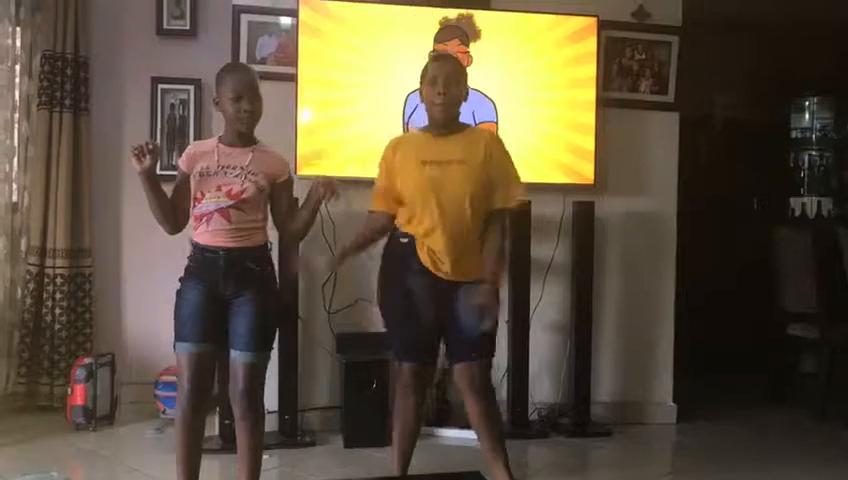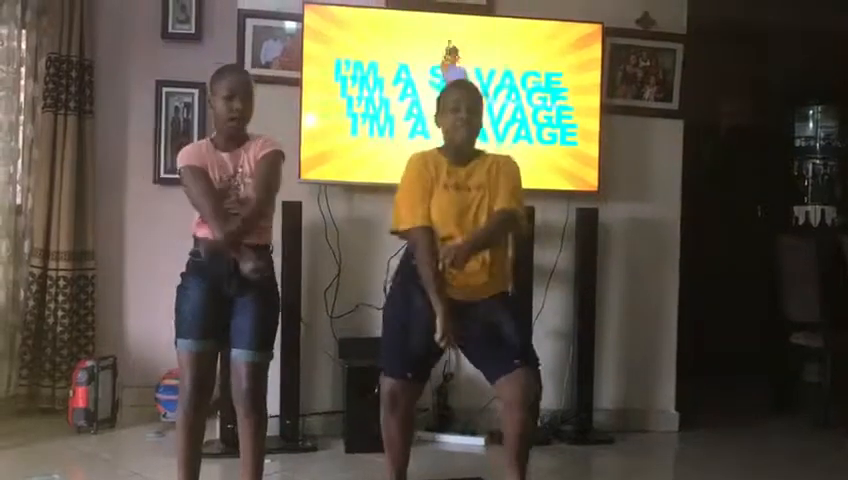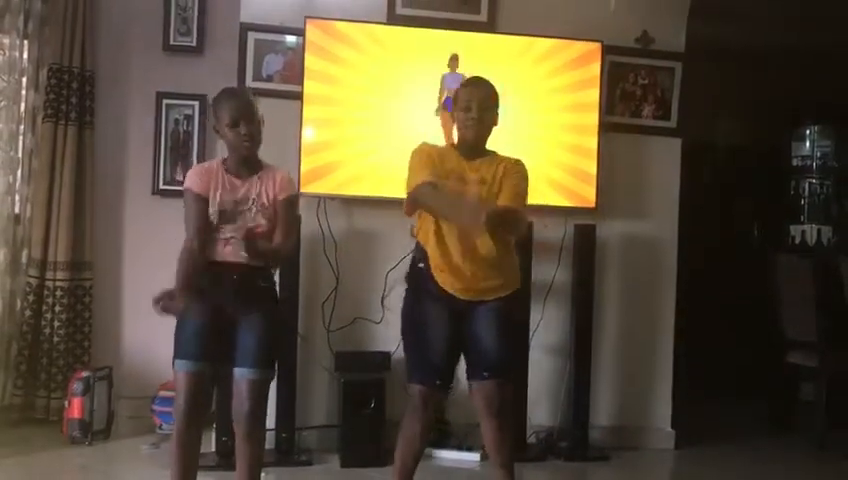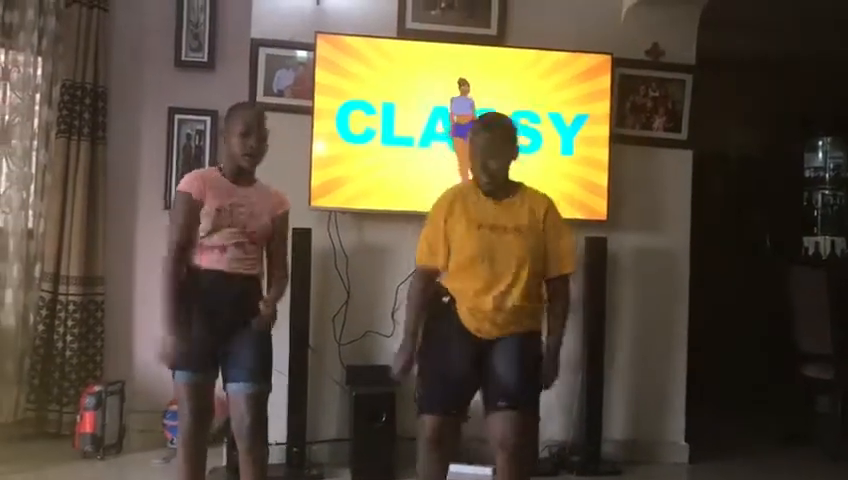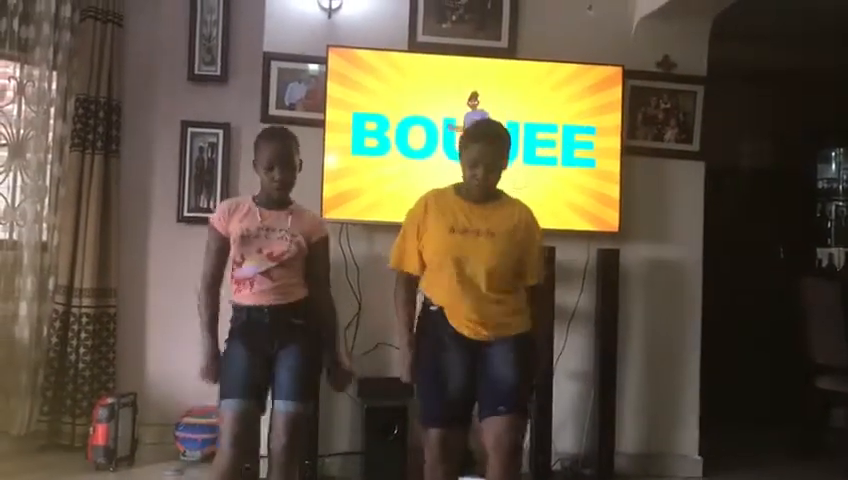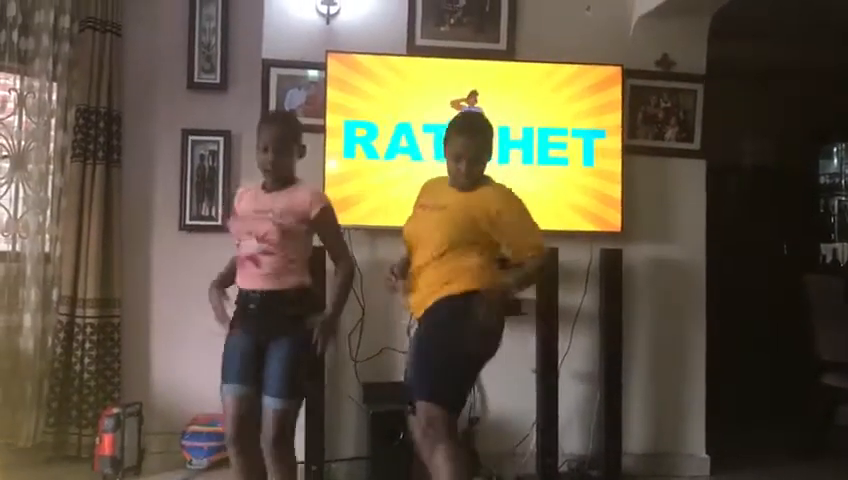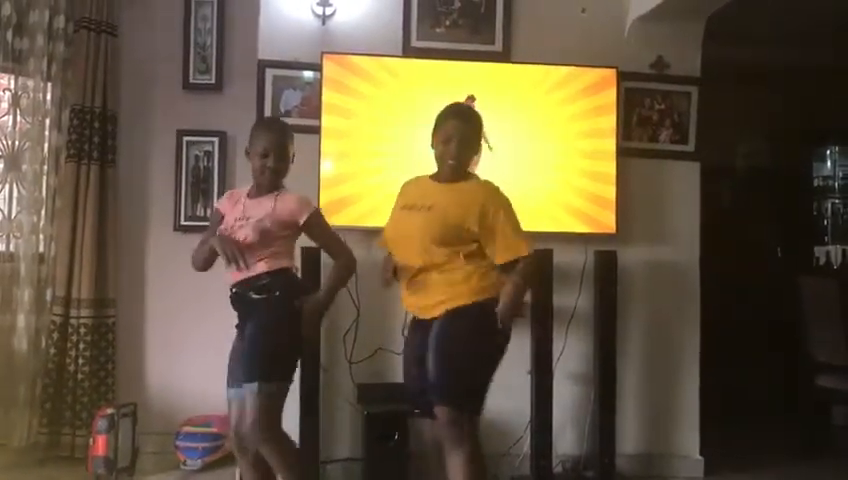
dt=0.7s
person 1, frame 1
left shoulder: (487, 144)
right shoulder: (400, 149)
left elbow: (499, 218)
right elbow: (383, 217)
left wrist: (491, 280)
right wrist: (340, 255)
left hip: (471, 277)
right hip: (412, 270)
left knee: (476, 376)
right knee: (412, 374)
person 1, frame 2
left shoulder: (502, 166)
right shoulder: (421, 165)
left elbow: (506, 221)
right elbow: (420, 240)
left wrist: (468, 246)
right wrist: (440, 308)
left hip: (487, 294)
right hip: (422, 289)
left knee: (525, 387)
right knee: (395, 391)
person 1, frame 3
left shoulder: (510, 169)
right shoulder: (428, 156)
left elbow: (508, 223)
right elbow: (427, 195)
left wrist: (486, 218)
right wrist: (461, 209)
left hip: (494, 296)
right hip: (436, 287)
left knee: (492, 400)
right knee: (423, 396)
person 1, frame 4
left shoulder: (540, 208)
right shoulder: (452, 202)
left elbow: (558, 283)
right elbow: (424, 275)
left wrist: (553, 349)
right wrist: (409, 341)
left hip: (515, 333)
right hip: (453, 325)
left knee: (510, 436)
right knee: (434, 429)
person 1, frame 5
left shoulder: (520, 218)
right shoulder: (429, 207)
left elbow: (531, 287)
right elbow: (405, 277)
left wrist: (530, 353)
right wrist: (406, 342)
left hip: (506, 338)
right hip: (445, 333)
left knee: (503, 440)
right knee: (440, 440)
person 1, frame 6
left shoulder: (498, 200)
right shoulder: (429, 189)
left elbow: (535, 258)
left wrist: (501, 290)
right wrist: (402, 266)
left hip: (465, 312)
right hip: (432, 315)
left knee: (433, 422)
right knee: (422, 427)
person 1, frame 7
left shoulder: (485, 195)
right shoulder: (409, 190)
left elbow: (521, 261)
right elbow: (395, 249)
left wrist: (509, 298)
right wrist: (389, 267)
left hip: (472, 314)
right hip: (427, 318)
left knee: (452, 422)
right knee: (443, 426)
person 2, frame 1
left shoulder: (274, 164)
right shoulder: (196, 154)
left elbow: (290, 232)
right elbow: (172, 222)
left wrist: (316, 199)
right wrist: (147, 173)
left hip: (252, 273)
right hip: (201, 271)
left knee: (246, 389)
right knee: (191, 387)
person 2, frame 2
left shoulder: (266, 149)
right shoulder: (194, 155)
left elbow: (261, 204)
right elbow: (210, 209)
left wrist: (226, 238)
right wrist: (240, 252)
left hip: (254, 270)
right hip: (204, 270)
left knee: (249, 389)
right knee: (193, 386)
person 2, frame 3
left shoulder: (280, 183)
right shoulder: (201, 176)
left elbow: (284, 249)
right elbow: (194, 244)
left wrist: (255, 247)
right wrist: (179, 289)
left hip: (256, 292)
right hip: (207, 289)
left knee: (250, 408)
right knee: (189, 402)
person 2, frame 4
left shoulder: (274, 201)
right shoulder: (198, 183)
left elbow: (278, 266)
right elbow: (175, 255)
left wrist: (271, 302)
right wrist: (171, 324)
left hip: (246, 306)
right hip: (196, 299)
left knee: (251, 421)
right knee: (193, 416)
person 2, frame 5
left shoulder: (310, 225)
right shoulder: (229, 213)
left elbow: (322, 294)
right elbow: (210, 284)
left wrist: (334, 359)
right wrist: (210, 348)
left hip: (296, 331)
right hip: (246, 329)
left knee: (286, 443)
right knee: (233, 446)
person 2, frame 6
left shoulder: (310, 199)
right shoulder: (245, 196)
left elbow: (344, 264)
left wrist: (331, 315)
right wrist: (218, 284)
left hip: (291, 317)
right hip: (247, 317)
left knee: (275, 437)
right knee: (238, 432)
person 2, frame 7
left shoulder: (294, 204)
right shoulder: (230, 201)
left elbow: (345, 259)
right elbow: (198, 261)
left wrist: (322, 301)
right wrist: (215, 240)
left hip: (277, 304)
right hip: (246, 312)
left knee: (259, 424)
right knee: (242, 434)
